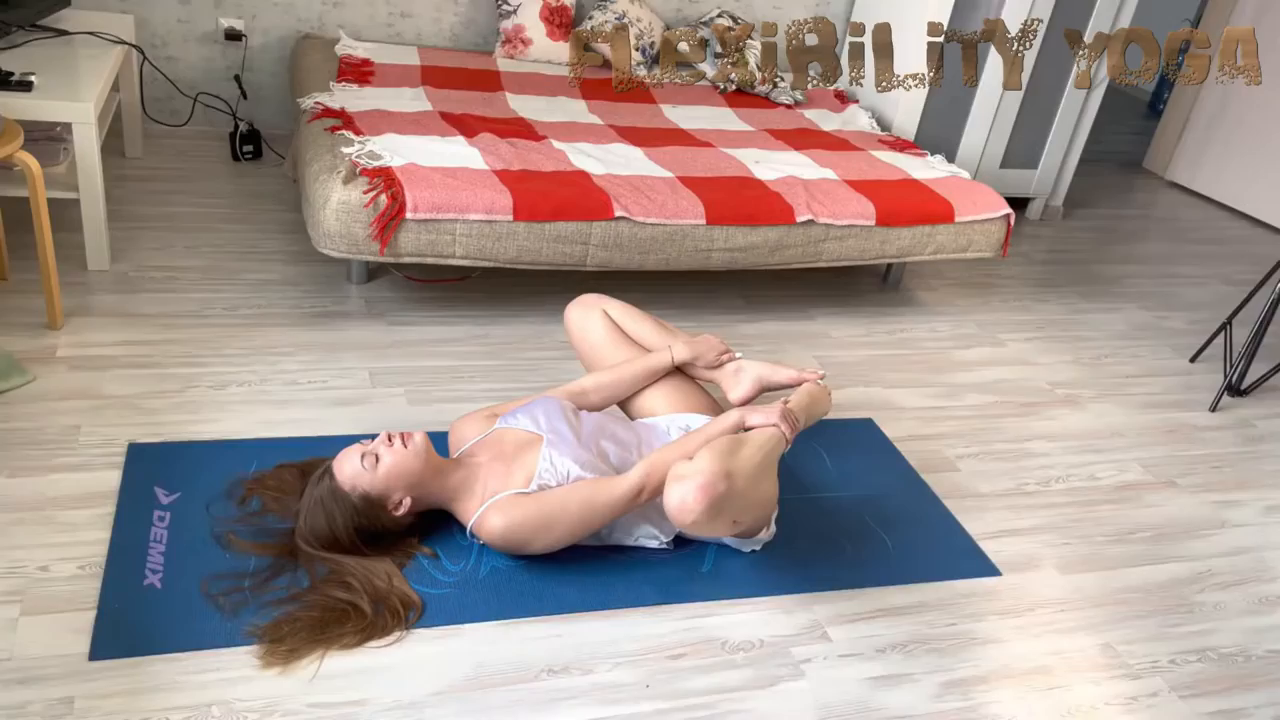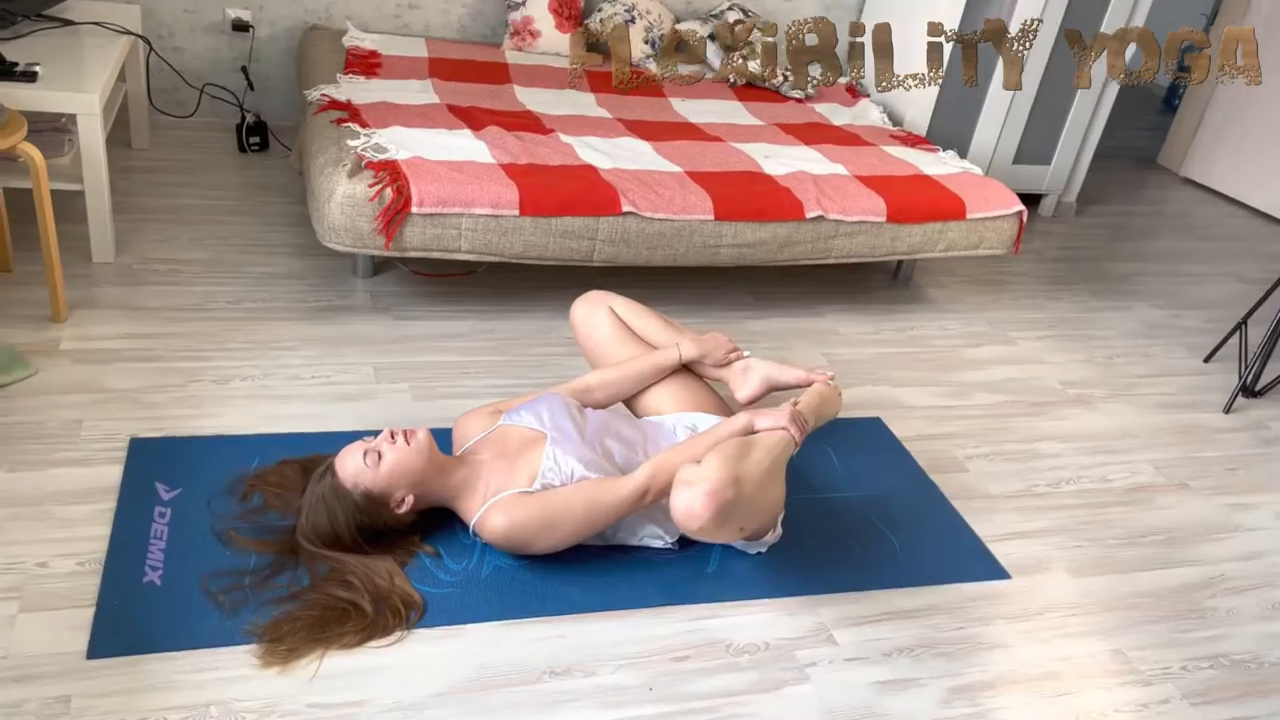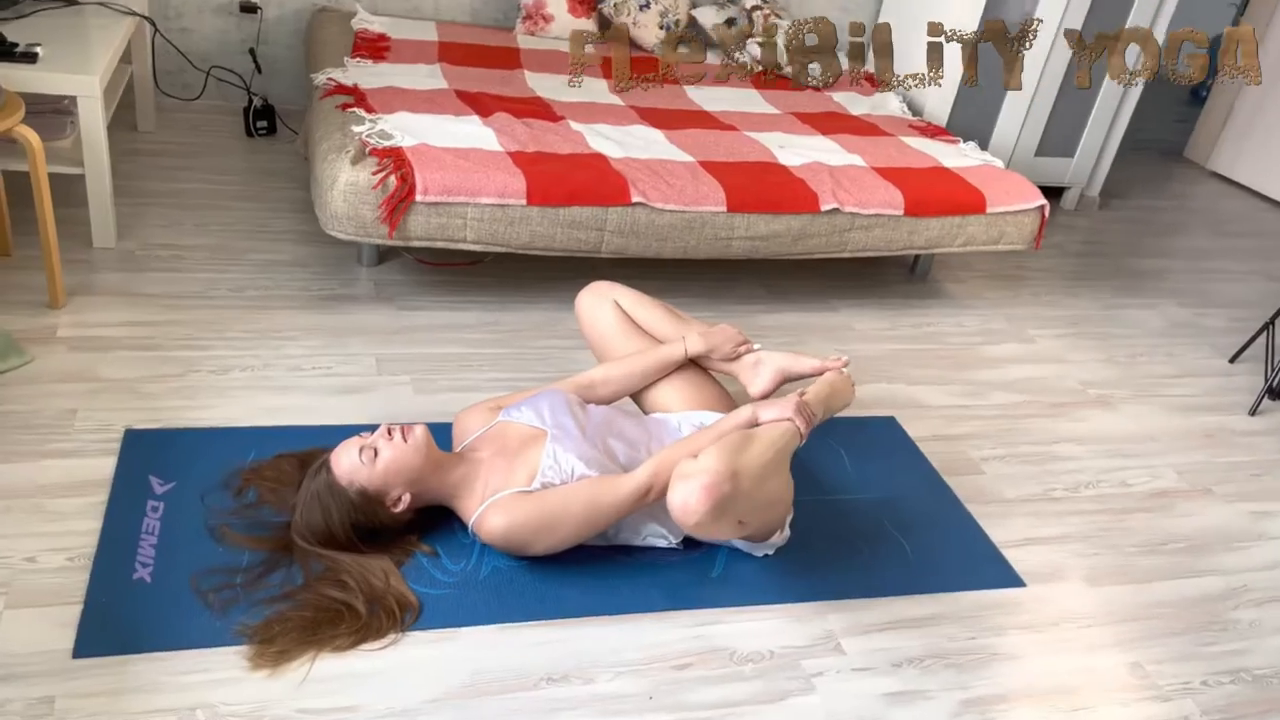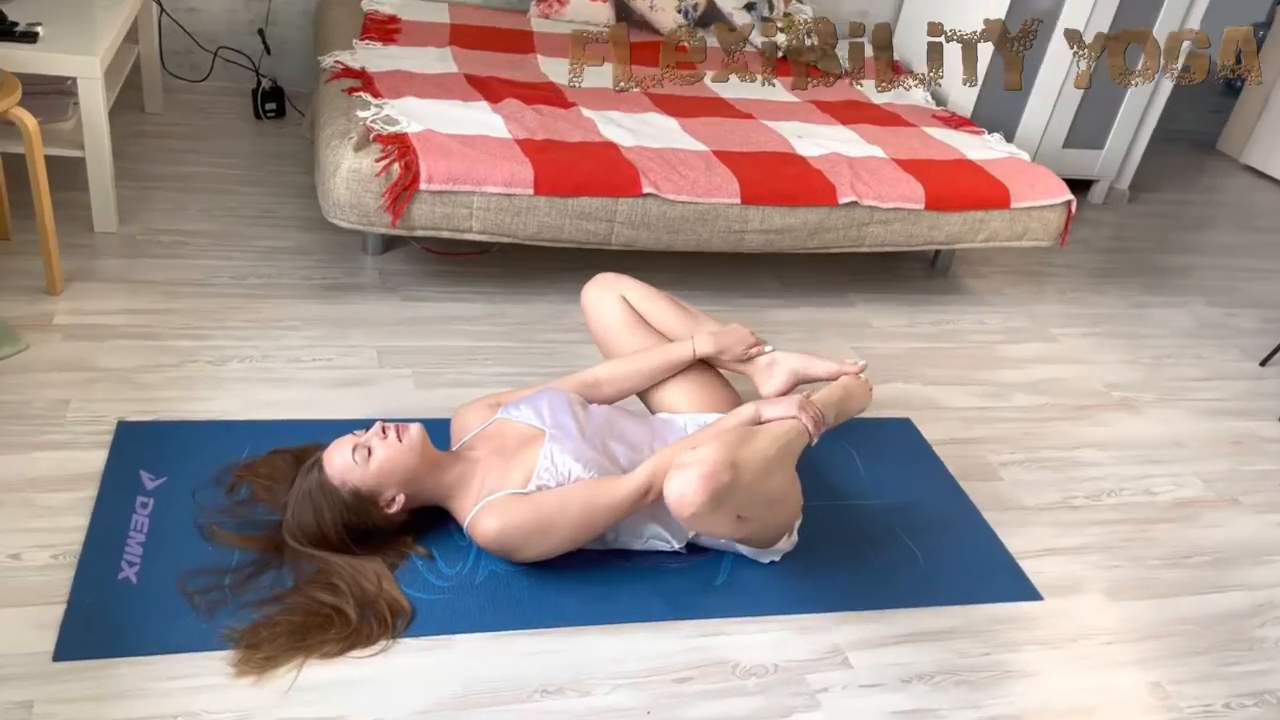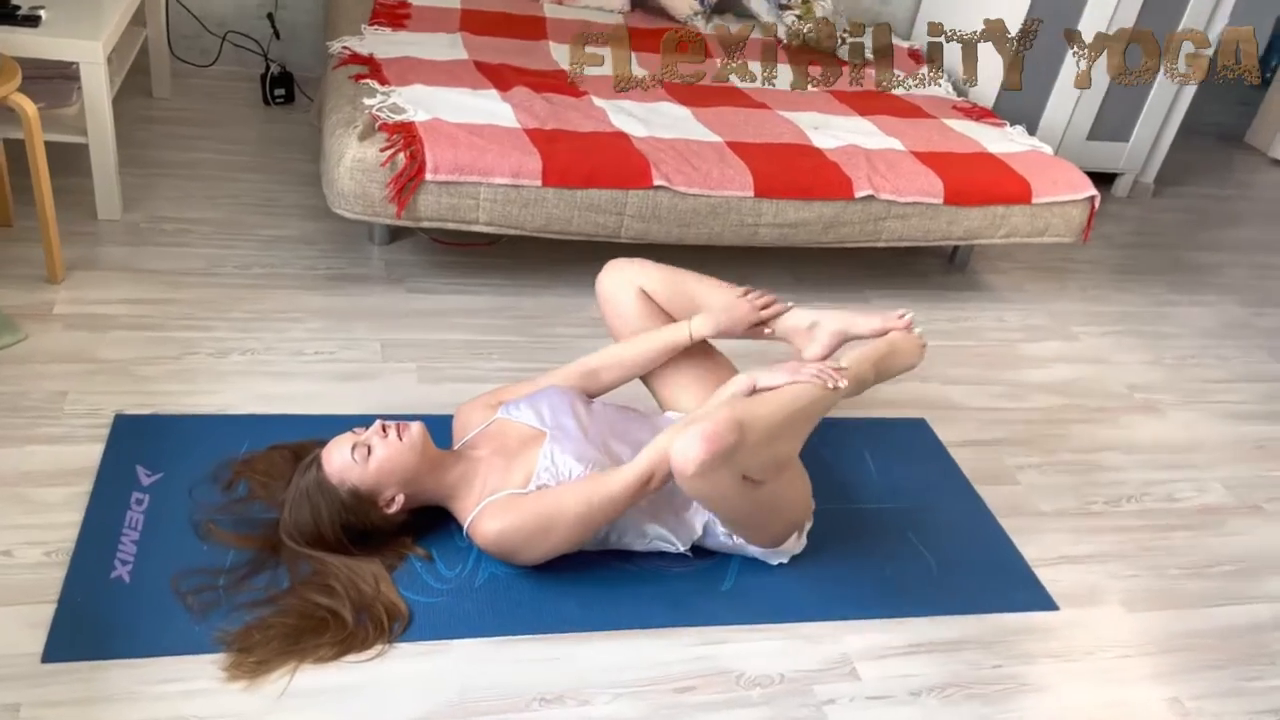
dt=0.2s
person 1, frame 1
left shoulder: (469, 431)
right shoulder: (499, 520)
left elbow: (577, 395)
right elbow: (636, 484)
left wrist: (676, 352)
right wrist: (731, 420)
left hip: (683, 434)
left knee: (588, 311)
right knee: (697, 491)
left ankle: (736, 376)
right ankle: (795, 412)
person 1, frame 2
left shoulder: (472, 428)
right shoulder: (501, 518)
left elbow: (582, 393)
right elbow: (642, 485)
left wrist: (683, 350)
right wrist: (741, 425)
left hip: (694, 434)
left knee: (593, 307)
right knee: (703, 498)
left ankle: (743, 375)
right ankle: (804, 411)
person 1, frame 3
left shoulder: (473, 425)
right shoulder: (501, 519)
left elbow: (589, 388)
right elbow: (643, 484)
left wrist: (692, 345)
right wrist: (745, 417)
left hip: (702, 433)
left knee: (599, 298)
right knee: (699, 493)
left ankle: (756, 368)
right ankle: (814, 403)
person 1, frame 4
left shoulder: (471, 421)
right shoulder: (496, 522)
left elbow: (591, 386)
right elbow: (643, 486)
left wrist: (702, 347)
right wrist: (747, 414)
left hip: (710, 435)
right hip: (749, 516)
left knee: (607, 290)
right knee: (697, 480)
left ankle: (772, 369)
right ankle: (827, 405)
person 1, frame 5
left shoulder: (474, 419)
right shoulder: (498, 524)
left elbow: (586, 377)
right elbow: (638, 478)
left wrist: (700, 329)
right wrist: (729, 382)
left hip: (720, 452)
right hip: (760, 519)
left knee: (622, 278)
right knee: (704, 442)
left ankle: (815, 334)
right ankle: (854, 368)
